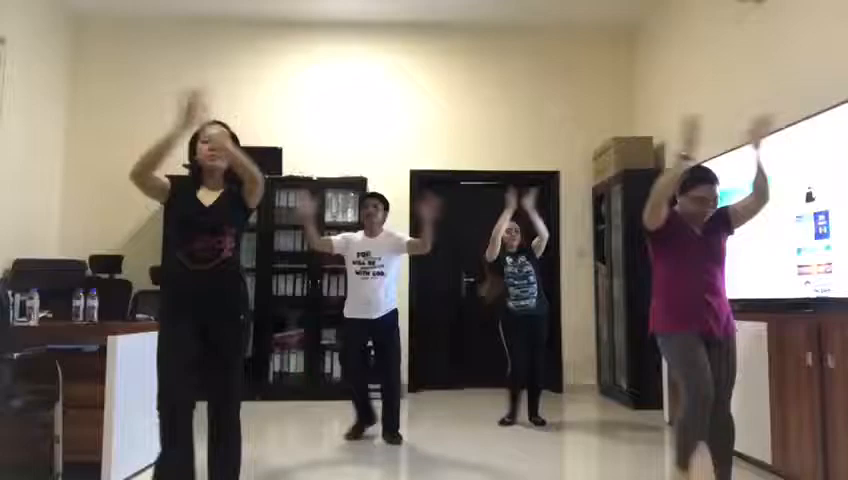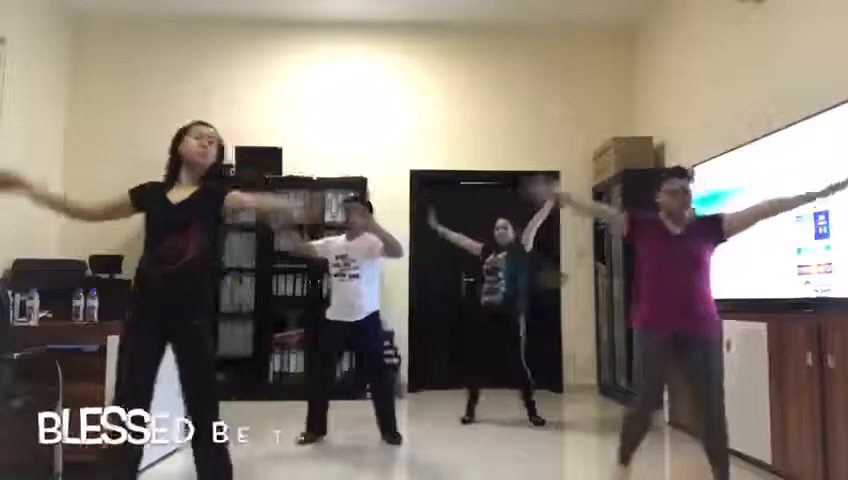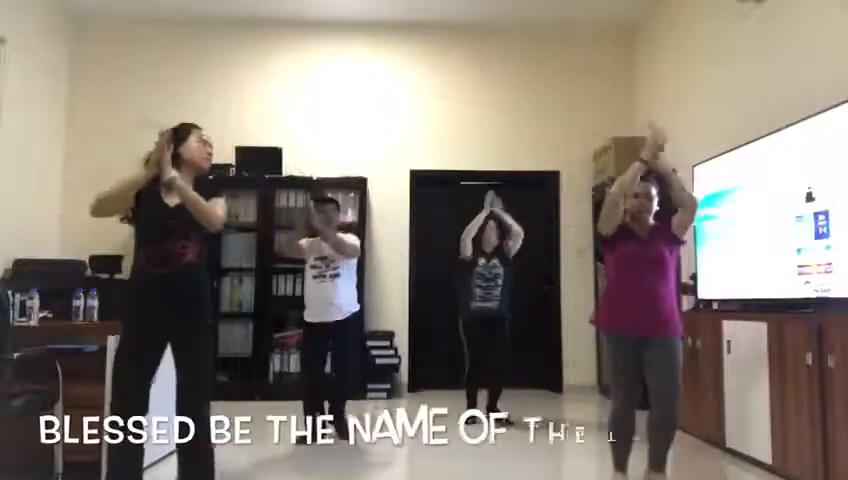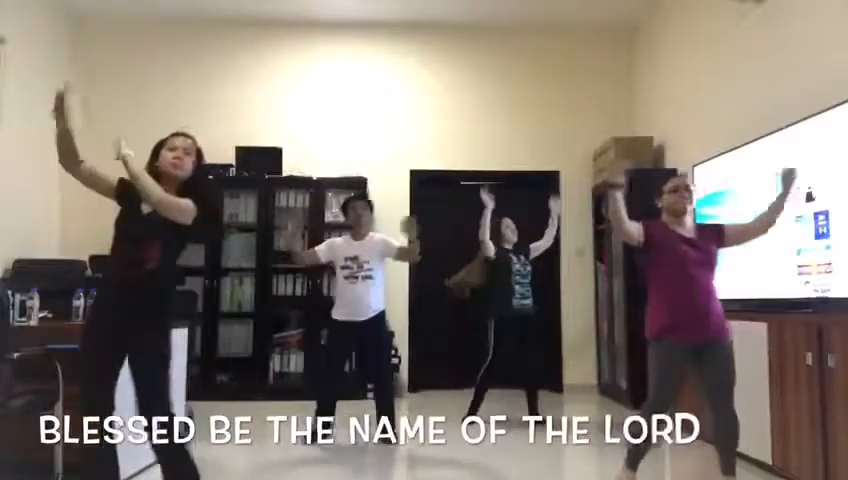
dt=0.5s
person 1, frame 1
left shoulder: (242, 195)
right shoulder: (175, 192)
left elbow: (256, 178)
right elbow: (139, 173)
left wrist: (224, 140)
right wrist: (183, 128)
left hip: (226, 311)
right hip: (179, 310)
left knee: (225, 408)
right knee: (174, 405)
person 1, frame 2
left shoulder: (216, 195)
right shoulder: (149, 194)
left elbow: (251, 201)
right elbow: (85, 211)
left wrist: (283, 206)
left hip: (192, 310)
right hip: (145, 309)
left knee: (202, 410)
right knee: (128, 409)
person 1, frame 3
left shoulder: (209, 195)
right shoulder: (143, 192)
left elbow: (214, 221)
right elbow: (99, 209)
left wrist: (173, 176)
right wrist: (150, 171)
left hip: (192, 313)
right hip: (143, 310)
left knee: (193, 413)
right knee: (126, 409)
person 1, frame 4
left shoulder: (189, 206)
right shoulder: (128, 193)
left elbow: (159, 202)
right elbow: (72, 165)
left wrist: (128, 157)
right wrist: (62, 120)
left hip: (150, 318)
right hip: (106, 313)
left knee: (155, 412)
right knee: (95, 410)
person 2, frame 1
left shoulder: (721, 222)
right shoulder: (661, 225)
left elbow: (760, 197)
right elbow: (657, 195)
left wrist: (757, 150)
right wrist: (686, 154)
left hip: (719, 326)
right hip: (676, 327)
left knee: (721, 405)
right knee: (699, 393)
person 2, frame 2
left shoulder: (709, 227)
right shoulder: (640, 226)
left elbow: (760, 211)
right elbow: (601, 211)
left wrist: (820, 194)
right wrist: (567, 200)
left hip: (701, 328)
right hip: (654, 328)
left knee: (713, 406)
right knee: (645, 400)
person 2, frame 3
left shoulder: (669, 234)
right shoulder: (613, 232)
left elbow: (689, 204)
right elbow: (613, 197)
left wrist: (661, 163)
right wrist: (642, 160)
left hip: (663, 331)
right hip: (621, 331)
left knee: (666, 403)
right knee: (625, 402)
person 2, frame 4
left shoulder: (710, 234)
right shoulder: (651, 233)
left elbow: (758, 227)
right elbow: (621, 226)
left wrist: (784, 194)
right wrist: (616, 188)
left hip: (713, 332)
right hip: (669, 334)
left knee: (724, 409)
right knee: (657, 406)
person 3, frame 1
left shoulder: (394, 240)
right shoulder: (349, 240)
left elbow: (423, 247)
right elbow: (318, 244)
left wrist: (427, 221)
right wrist: (308, 218)
left hip: (385, 316)
right hip: (355, 316)
left knee: (390, 372)
right knee: (352, 370)
left ankle: (391, 427)
right ankle: (364, 417)
person 3, frame 2
left shoulder: (373, 242)
right shoulder: (332, 243)
left elbow: (397, 252)
right elbow: (301, 248)
left wrist: (373, 227)
left hip: (366, 318)
right hip: (335, 319)
left knee: (379, 374)
right knee: (320, 373)
left ankle: (389, 427)
right ankle: (316, 427)
person 3, frame 3
left shoulder: (348, 240)
right shoulder: (308, 245)
left elbow: (351, 252)
right elbow: (287, 251)
left wrist: (323, 228)
right wrist: (303, 227)
left hip: (346, 318)
right hip: (315, 320)
left knee: (344, 372)
right knee: (311, 375)
left ankle: (337, 415)
right ankle: (315, 427)
person 3, frame 4
left shoulder: (381, 242)
right shoulder: (335, 245)
left elbow: (411, 256)
right elbow: (305, 259)
left wrist: (413, 236)
right wrist: (294, 238)
left hip: (373, 319)
right hip: (342, 320)
left knee: (382, 375)
right knee: (330, 374)
left ankle: (386, 428)
person 4, frame 1
left shoulder: (531, 252)
right shoulder: (497, 256)
left elbow: (544, 234)
right elbow: (495, 235)
left wrist: (530, 209)
right wrist: (509, 209)
left hip: (537, 316)
right hip: (511, 318)
left knee: (537, 364)
right knee: (517, 363)
left ankle: (534, 412)
right ankle: (512, 411)
person 4, frame 2
left shoulder: (520, 249)
right shoulder: (486, 250)
left elbow: (533, 225)
right elbow: (461, 240)
left wrist: (549, 204)
right wrist: (437, 227)
left hip: (511, 314)
right hip: (487, 313)
left knee: (519, 362)
right knee: (476, 359)
left ankle: (532, 410)
right ankle: (470, 408)
person 4, frame 3
left shoulder: (504, 254)
right shoulder: (470, 254)
left elbow: (518, 235)
right elbow: (466, 237)
left wrist: (500, 213)
right wrist: (484, 212)
left hip: (498, 318)
right hip: (472, 318)
left knee: (499, 363)
right knee: (474, 363)
left ankle: (492, 409)
right ankle: (471, 410)
person 4, frame 4
left shoulder: (524, 252)
right shoulder: (495, 253)
left elbow: (547, 240)
right elbow: (484, 238)
left wrist: (554, 215)
right wrist: (488, 210)
left hip: (527, 316)
right hip: (503, 317)
left knee: (532, 364)
right knee: (494, 361)
left ankle: (534, 411)
right ankle: (473, 410)
